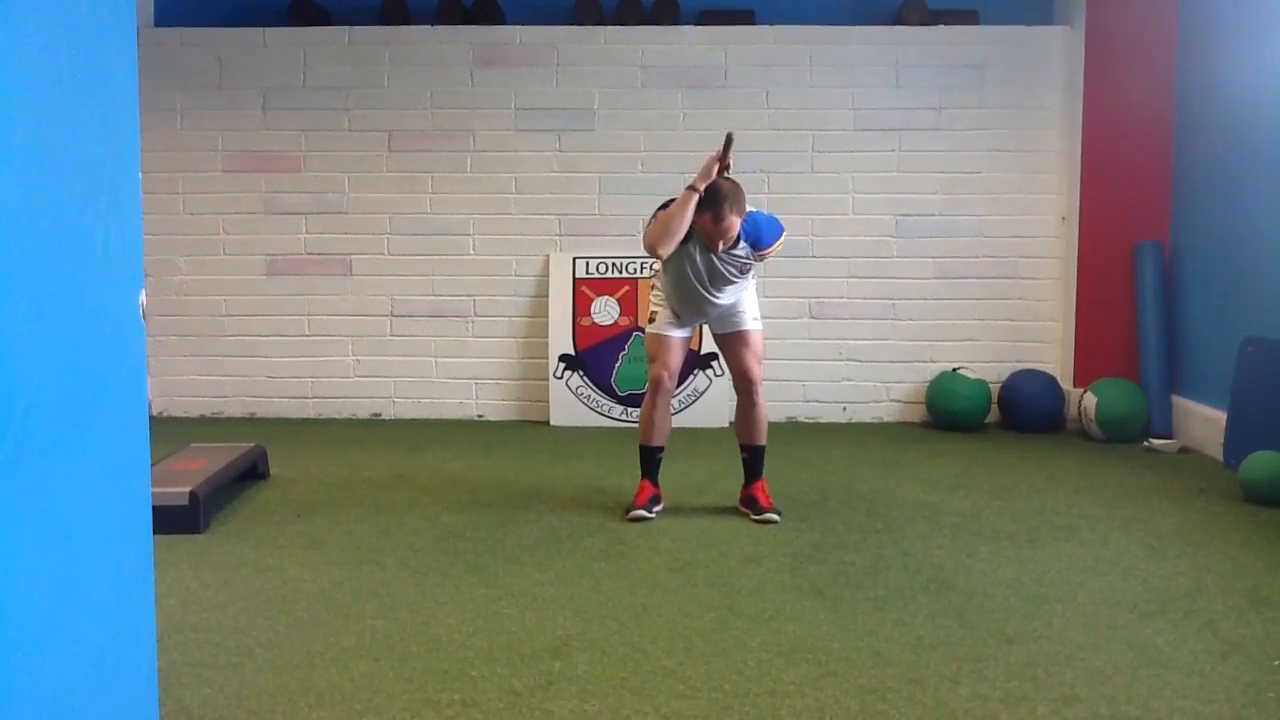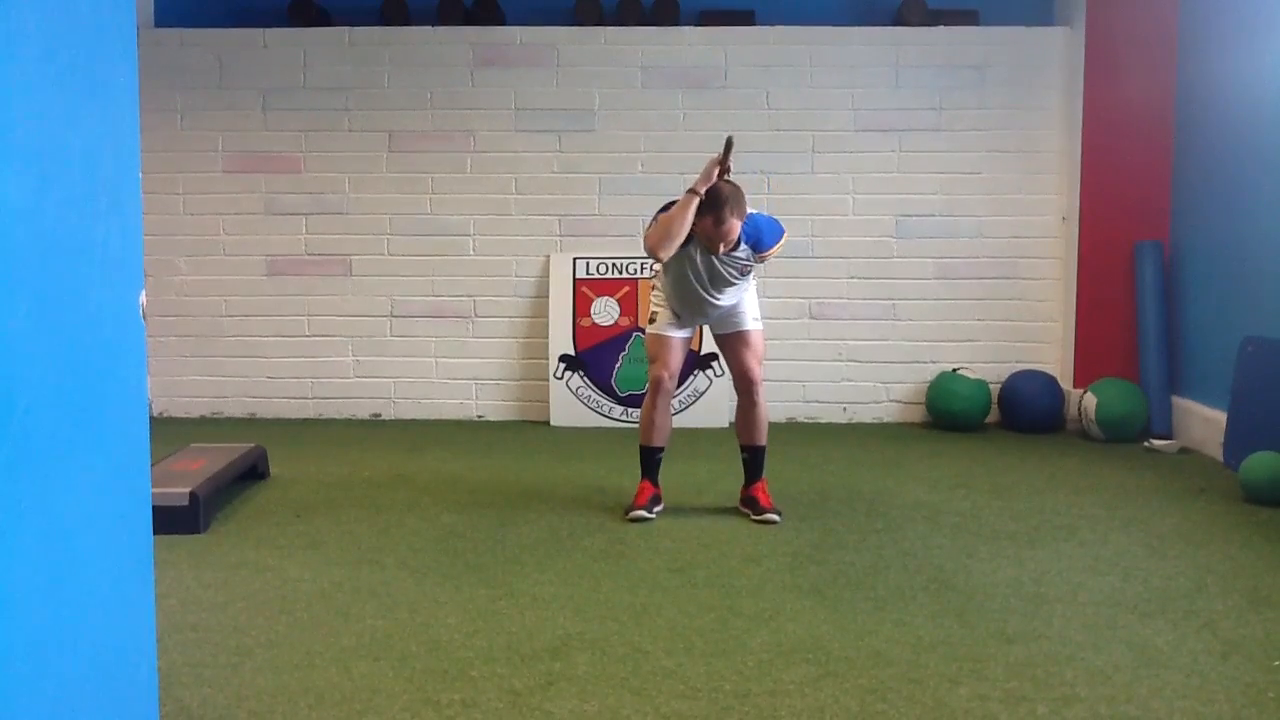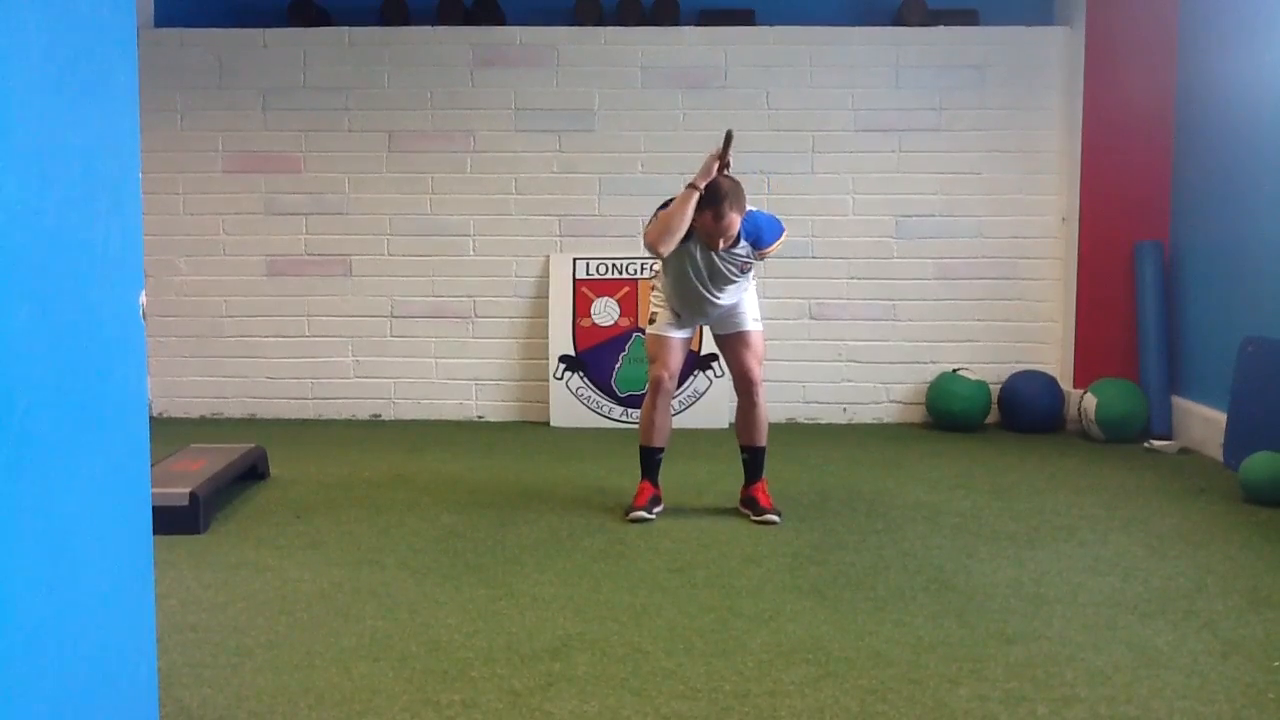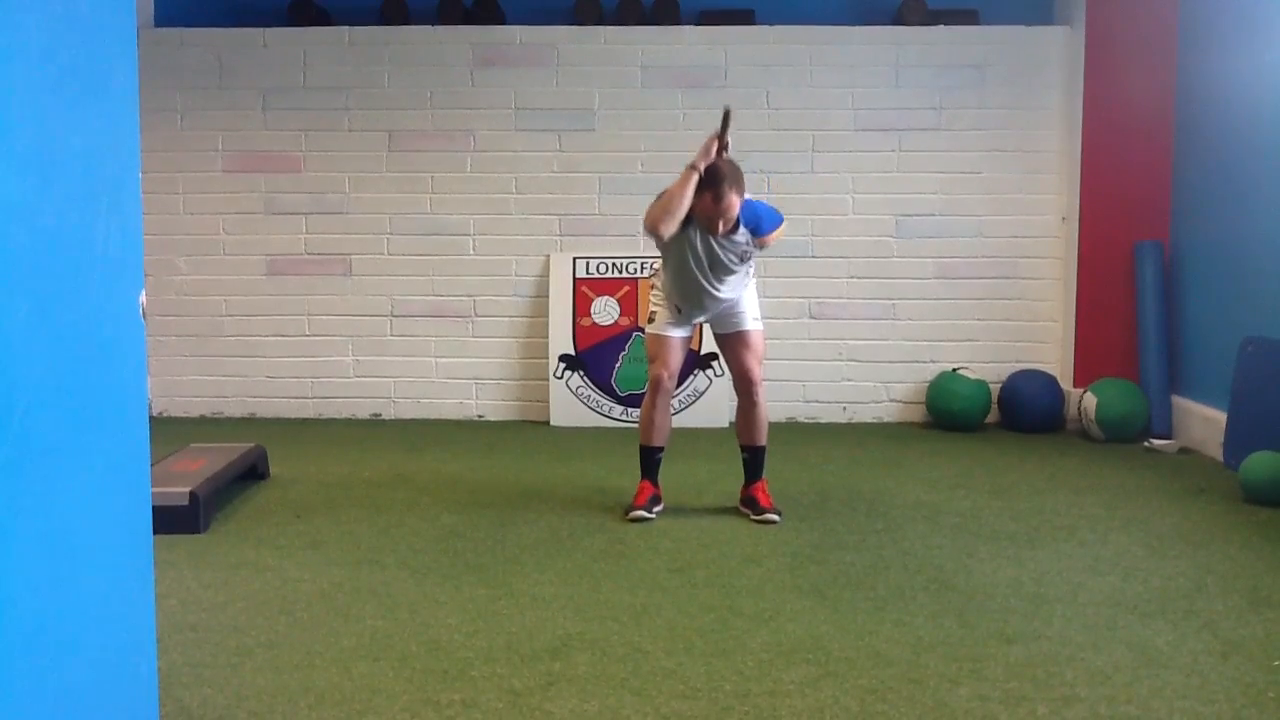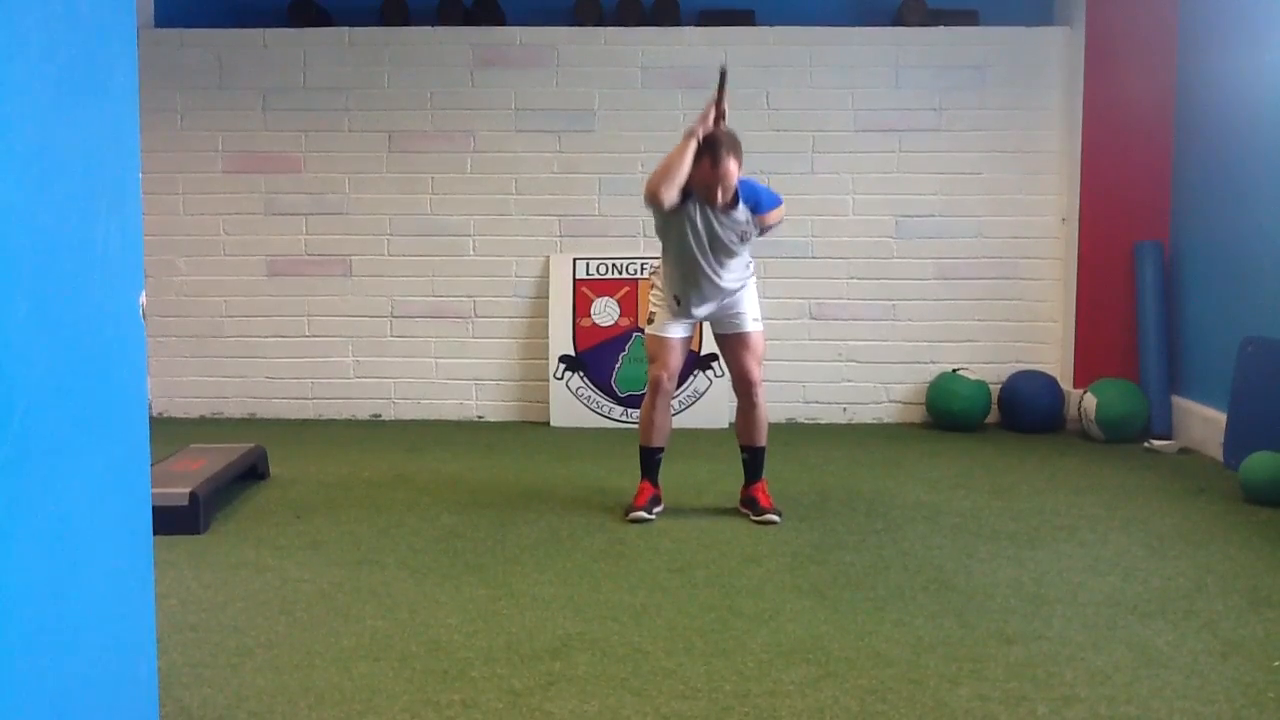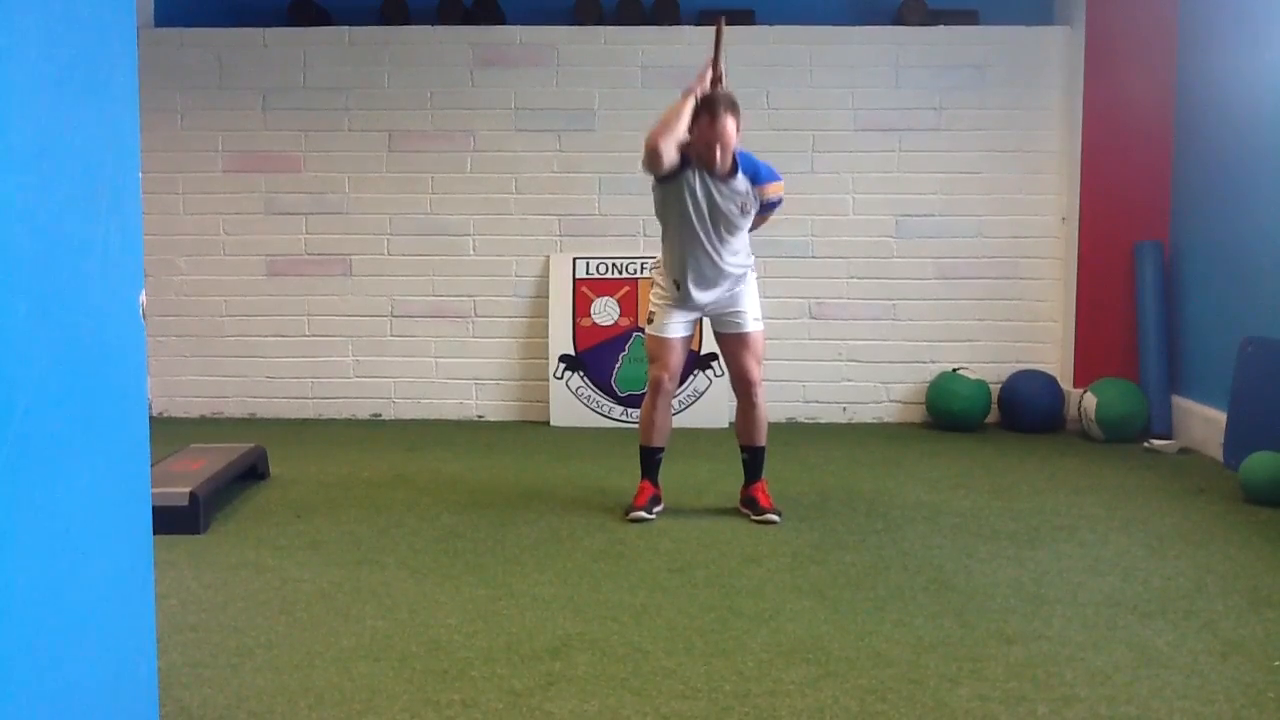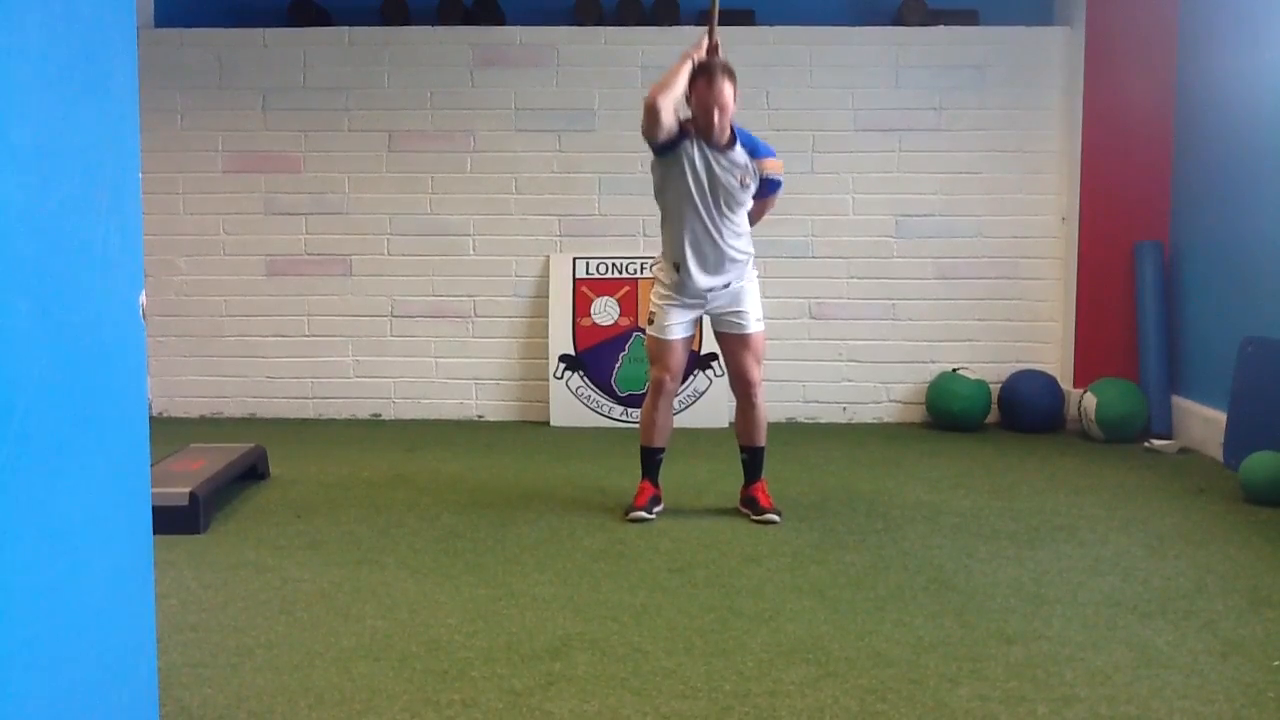
dt=0.1s
person 1, frame 1
left shoulder: (760, 230)
right shoulder: (677, 217)
right elbow: (656, 247)
right wrist: (697, 186)
left hip: (733, 299)
right hip: (675, 299)
left knee: (751, 382)
right knee: (660, 382)
left ankle: (754, 487)
right ankle: (648, 487)
person 1, frame 2
left shoulder: (761, 232)
right shoulder: (677, 219)
right elbow: (657, 250)
right wrist: (698, 189)
left hip: (734, 301)
right hip: (676, 300)
left knee: (751, 382)
right knee: (661, 382)
left ankle: (754, 488)
right ankle: (648, 487)
person 1, frame 3
left shoulder: (760, 230)
right shoulder: (676, 218)
right elbow: (657, 246)
right wrist: (697, 184)
left hip: (733, 300)
right hip: (676, 301)
left knee: (751, 383)
right knee: (661, 382)
left ankle: (754, 488)
right ankle: (648, 487)
person 1, frame 4
left shoulder: (760, 219)
right shoulder: (676, 206)
right elbow: (657, 228)
right wrist: (697, 165)
left hip: (733, 298)
right hip: (675, 298)
left knee: (751, 383)
right knee: (661, 382)
left ankle: (754, 487)
right ankle: (648, 487)
person 1, frame 5
left shoulder: (759, 200)
right shoulder: (676, 193)
right elbow: (656, 196)
right wrist: (697, 131)
left hip: (734, 292)
right hip: (676, 293)
left knee: (750, 383)
right knee: (660, 383)
left ankle: (754, 487)
right ankle: (648, 486)
person 1, frame 6
left shoulder: (758, 176)
right shoulder: (674, 163)
right elbow: (655, 147)
right wrist: (693, 93)
left hip: (734, 287)
right hip: (676, 288)
left knee: (750, 384)
right knee: (661, 383)
left ankle: (754, 487)
right ankle: (649, 486)
person 1, frame 7
left shoulder: (758, 154)
right shoulder: (672, 143)
right elbow: (655, 105)
right wrist: (692, 59)
left hip: (735, 280)
right hip: (677, 281)
left knee: (749, 382)
right knee: (663, 382)
left ankle: (754, 487)
right ankle: (649, 486)
